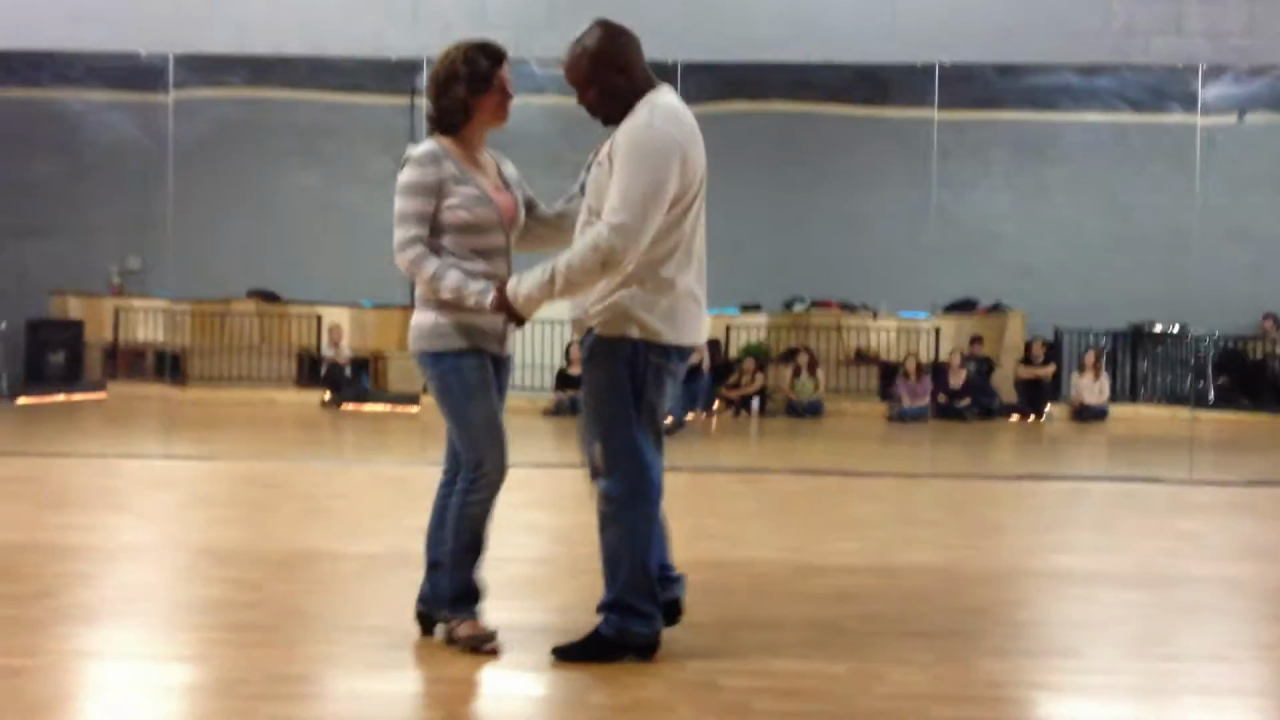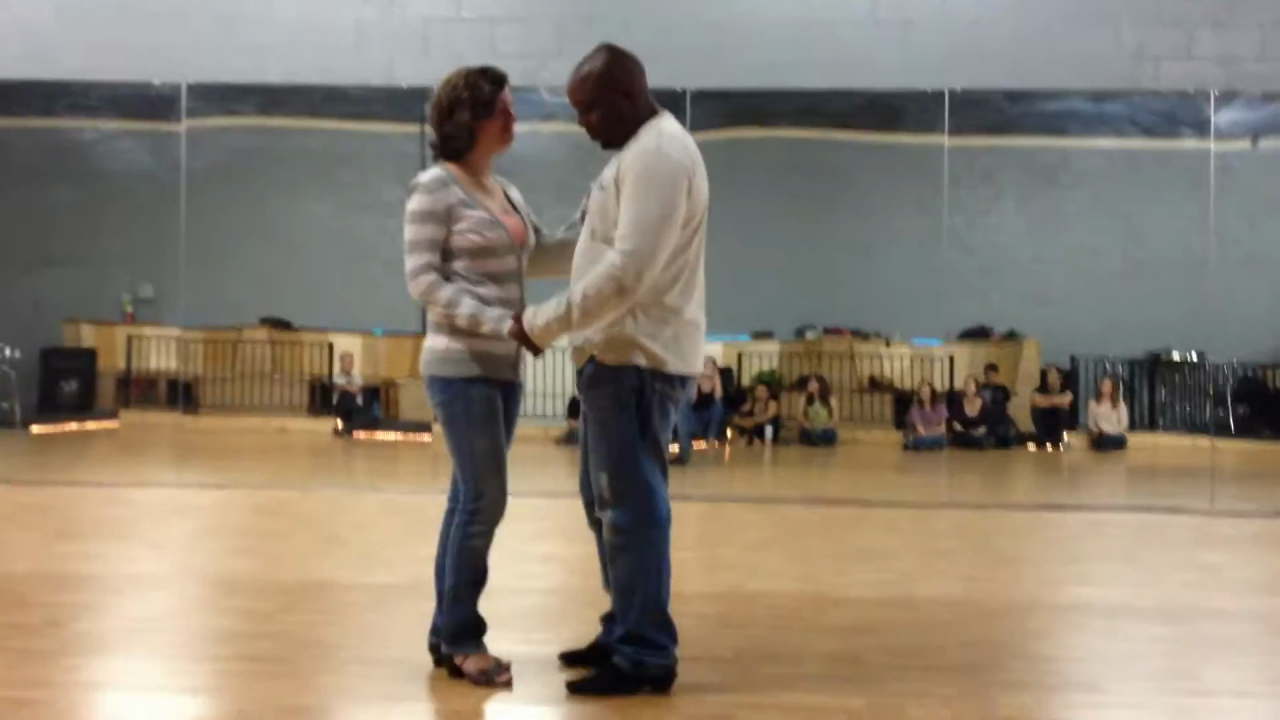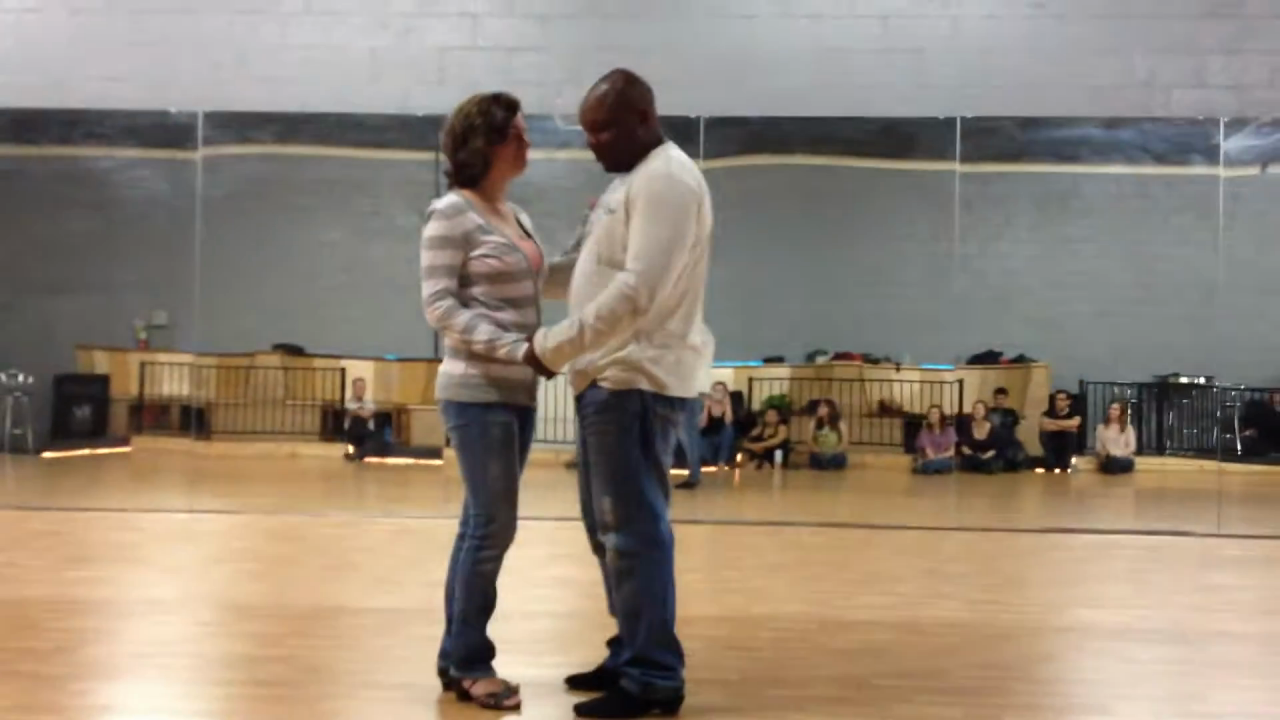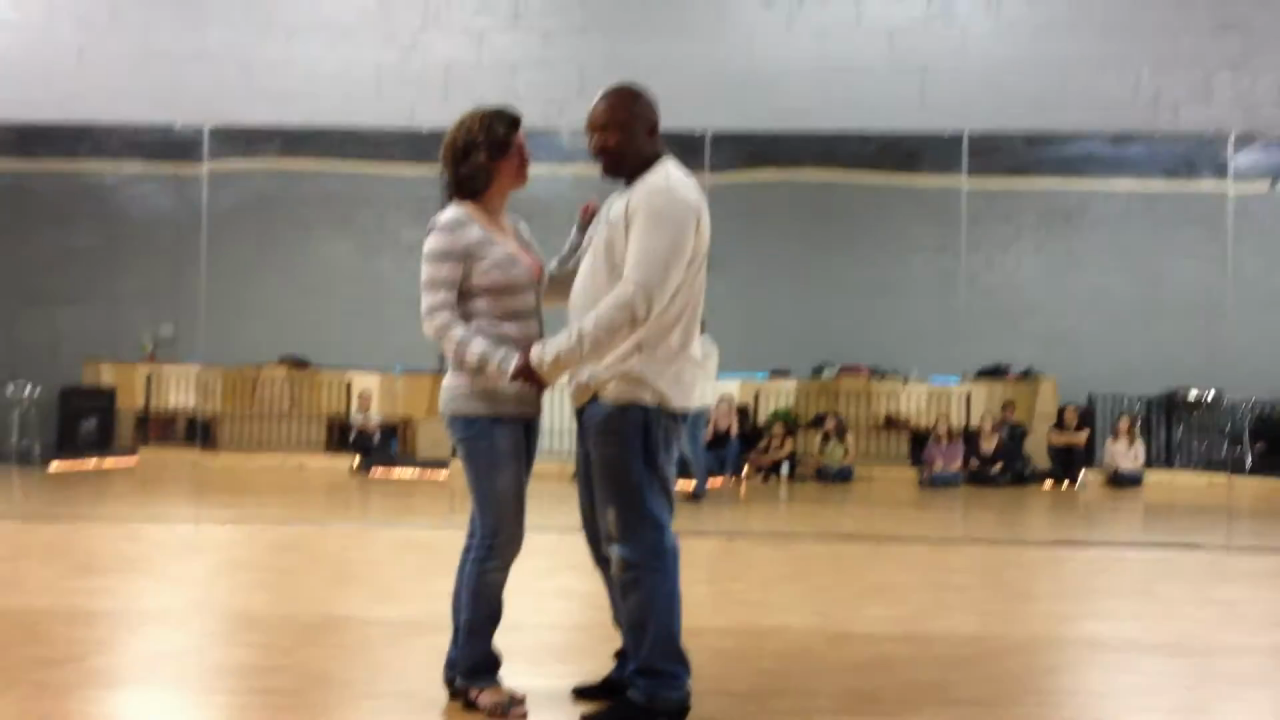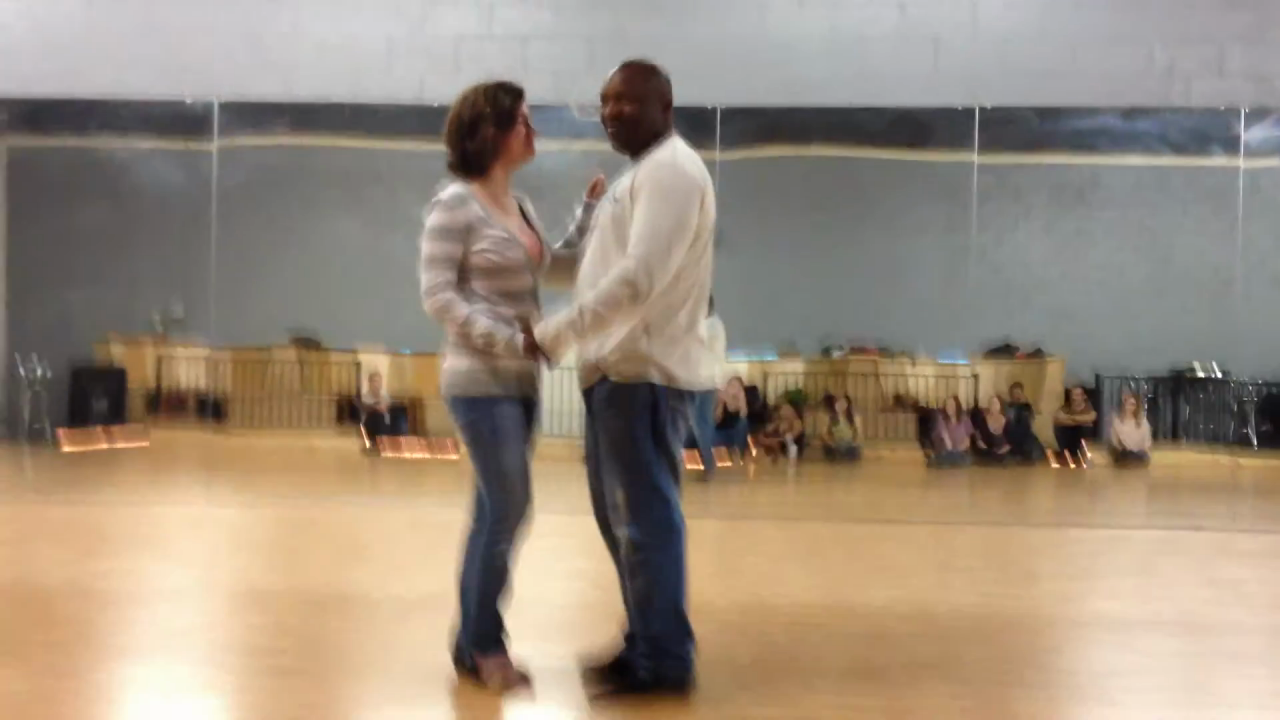
dt=0.2s
person 1, frame 1
left shoulder: (654, 131)
right shoulder: (649, 122)
left elbow: (616, 242)
left wrist: (526, 292)
right wrist: (537, 289)
left hip: (639, 326)
right hip: (633, 322)
left knee: (623, 473)
right knee: (625, 468)
left ankle: (631, 622)
right ankle: (656, 590)
person 1, frame 2
left shoulder: (659, 154)
right shoulder: (637, 152)
left elbow: (629, 270)
left wrist: (542, 322)
right wrist: (554, 321)
left hip: (637, 357)
right hip: (618, 352)
left knee: (630, 505)
right knee: (611, 501)
left ankle: (645, 655)
right ankle: (628, 632)
person 1, frame 3
left shoulder: (667, 180)
right shoulder: (635, 180)
left elbow: (639, 292)
left wrist: (553, 346)
right wrist: (562, 347)
left hip: (638, 382)
right hip: (610, 378)
left knee: (633, 530)
right knee: (612, 527)
right ankle: (632, 656)
person 1, frame 4
left shoulder: (667, 194)
right shoulder: (631, 197)
left elbow: (636, 303)
left wrist: (549, 358)
right wrist: (559, 362)
left hip: (637, 396)
right hip: (608, 392)
left knee: (638, 542)
right knee: (612, 540)
right ankle: (637, 668)
person 1, frame 5
left shoulder: (671, 171)
right shoulder: (639, 175)
left elbow: (638, 279)
left wrist: (553, 332)
left hip: (644, 374)
right hip: (616, 370)
left knee: (645, 519)
right knee: (622, 518)
left ankle: (665, 660)
right ankle: (647, 643)
person 2, frame 1
left shoulder: (499, 165)
right shoulder: (428, 161)
left elbow: (544, 229)
right elbow: (410, 249)
right wrist: (475, 295)
left hip: (487, 337)
right hip: (449, 336)
left knee: (467, 468)
right knee: (483, 464)
left ankle: (437, 598)
right ankle: (453, 601)
person 2, frame 2
left shoulder: (506, 191)
right shoulder: (435, 187)
left elbow: (545, 257)
right elbow: (422, 278)
right wrist: (495, 321)
left hip: (502, 366)
right hip: (460, 366)
left knee: (472, 499)
right knee: (483, 500)
left ankle: (449, 632)
right ankle: (460, 638)
person 2, frame 3
left shoulder: (515, 216)
right shoulder: (451, 213)
left elbow: (545, 283)
right elbow: (439, 305)
right wrist: (514, 347)
left hip: (516, 392)
right hip: (477, 392)
left knee: (484, 525)
right knee: (492, 526)
left ankle: (457, 655)
right ankle: (469, 663)
person 2, frame 4
left shoulder: (515, 228)
right shoulder: (452, 227)
left elbow: (547, 290)
right elbow: (438, 318)
right wrist: (504, 364)
left hip: (520, 404)
right hip: (482, 405)
left knee: (491, 537)
right knee: (500, 538)
left ankle: (463, 666)
person 2, frame 5
left shoulder: (519, 205)
right shoulder: (455, 205)
left elbow: (550, 266)
right elbow: (438, 296)
left wrist: (589, 210)
right wrist: (512, 340)
left hip: (519, 383)
right hip: (480, 383)
left knee: (494, 513)
right knee: (506, 512)
left ankle: (474, 641)
right ankle: (482, 646)
